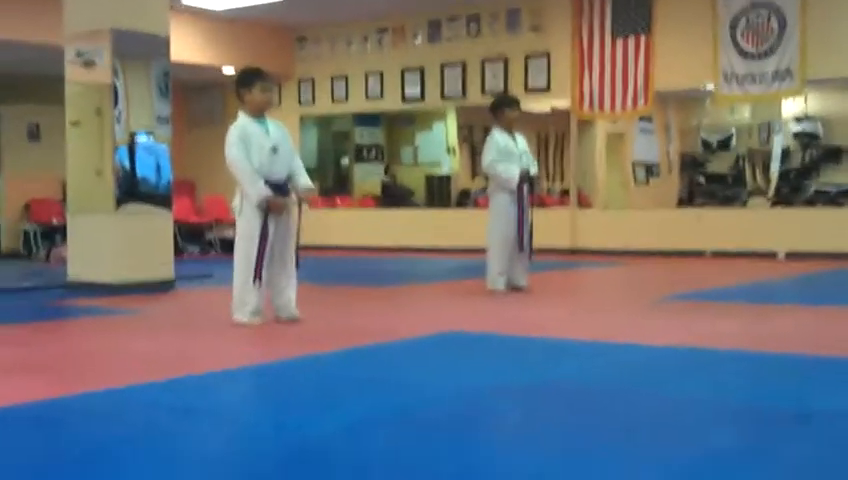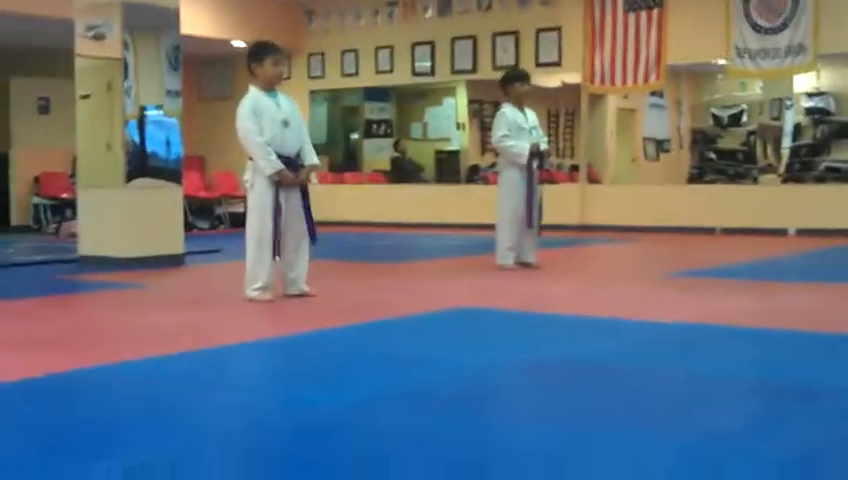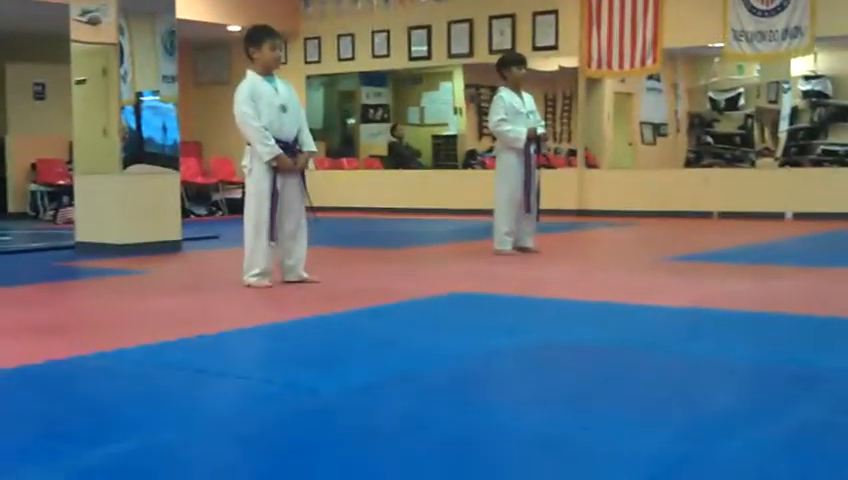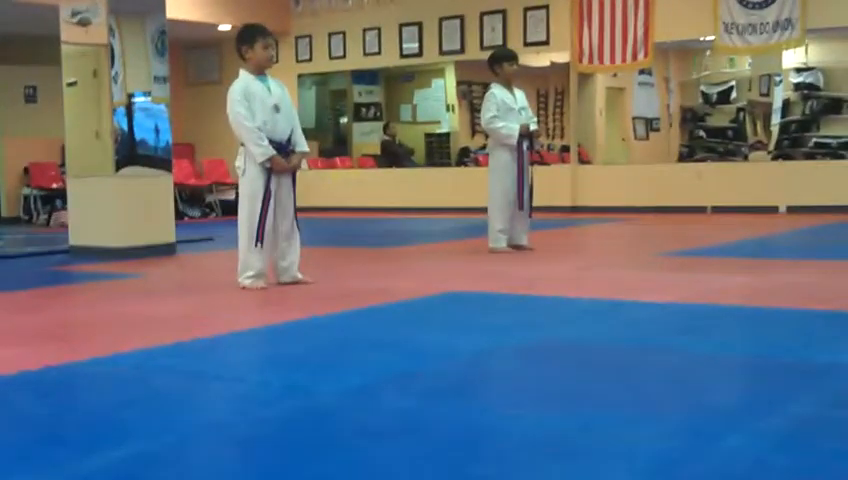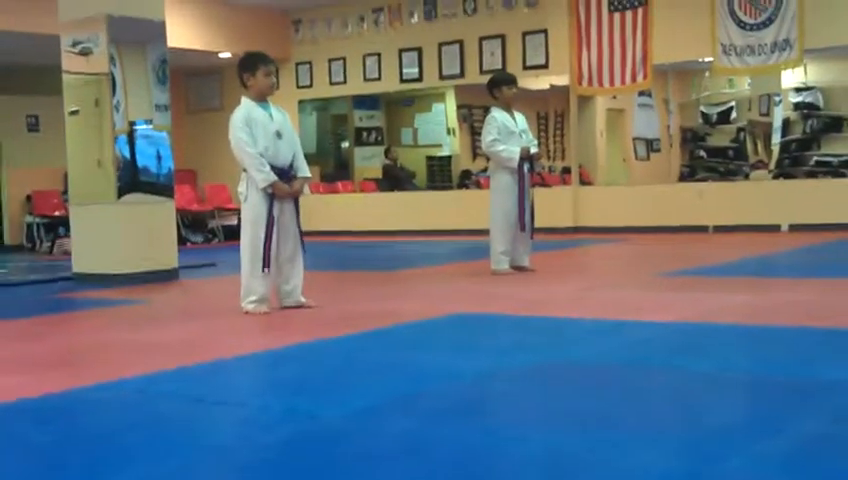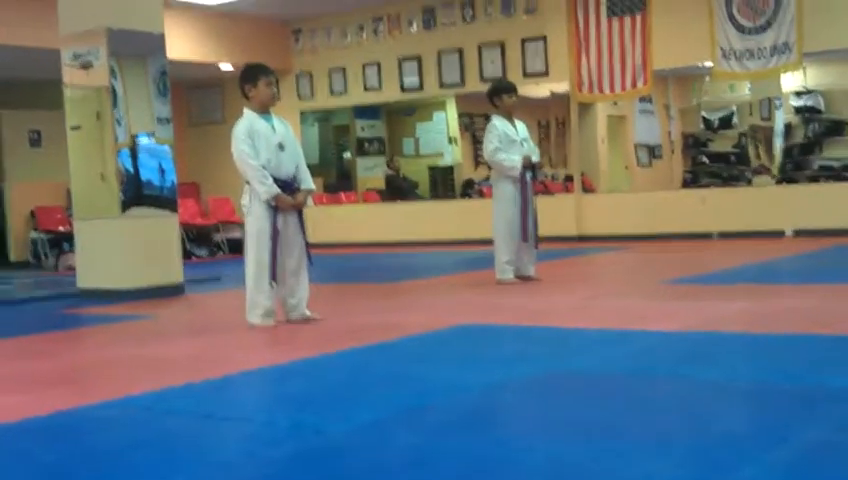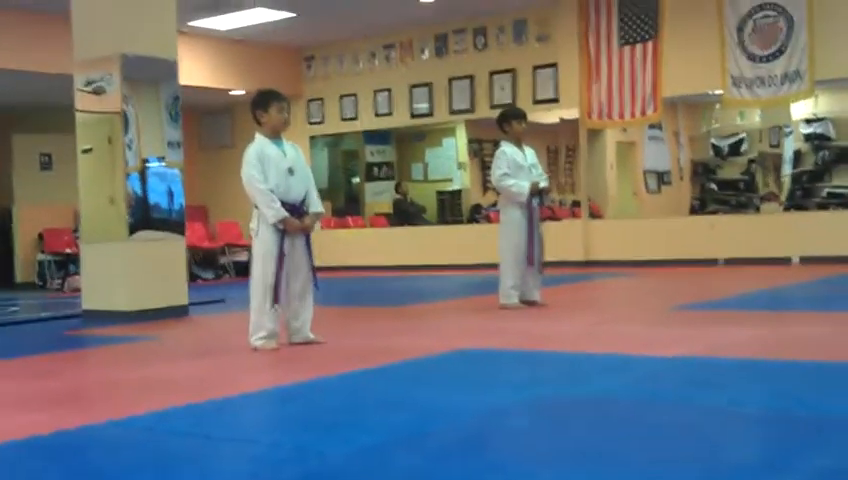
dt=0.2s
person 1, frame 1
left shoulder: (278, 128)
right shoulder: (238, 130)
left elbow: (292, 159)
right elbow: (241, 168)
left wrist: (304, 186)
right wrist: (267, 197)
left hip: (283, 200)
right hip: (254, 203)
left knee: (284, 258)
right knee: (251, 257)
left ankle: (285, 310)
right ankle: (246, 311)
person 1, frame 2
left shoulder: (288, 102)
right shoulder: (249, 104)
left elbow: (302, 135)
right elbow: (254, 142)
left wrist: (308, 165)
right wrist: (278, 171)
left hip: (294, 175)
right hip: (265, 176)
left knee: (296, 231)
right knee: (262, 231)
left ankle: (295, 284)
right ankle: (257, 286)
person 1, frame 3
left shoulder: (286, 87)
right shoulder: (247, 88)
left elbow: (300, 120)
right elbow: (251, 127)
left wrist: (306, 151)
right wrist: (277, 156)
left hip: (292, 160)
right hip: (263, 161)
left knee: (294, 217)
right knee: (260, 217)
left ankle: (294, 270)
right ankle: (256, 273)
person 1, frame 4
left shoulder: (278, 87)
right shoulder: (240, 88)
left elbow: (292, 120)
right elbow: (245, 127)
left wrist: (298, 152)
right wrist: (271, 157)
left hip: (285, 160)
right hip: (257, 162)
left knee: (286, 218)
right knee: (255, 218)
left ankle: (288, 271)
right ankle: (251, 274)
person 1, frame 5
left shoulder: (280, 113)
right shoulder: (242, 115)
left elbow: (294, 146)
right elbow: (247, 153)
left wrist: (300, 177)
right wrist: (272, 182)
left hip: (287, 185)
right hip: (259, 187)
left knee: (290, 242)
right knee: (257, 243)
left ankle: (291, 295)
right ankle: (254, 299)
person 1, frame 6
left shoulder: (283, 125)
right shoulder: (244, 127)
left elbow: (298, 158)
right elbow: (249, 166)
left wrist: (304, 189)
right wrist: (276, 195)
left hip: (291, 198)
right hip: (263, 200)
left knee: (295, 255)
right knee: (262, 256)
left ankle: (297, 309)
right ankle: (260, 313)
person 1, frame 7
left shoulder: (294, 149)
right shoulder: (255, 151)
left elbow: (308, 182)
right elbow: (258, 189)
left wrist: (313, 213)
right wrist: (283, 218)
left hip: (299, 222)
right hip: (271, 223)
left knee: (301, 278)
right knee: (267, 279)
left ankle: (300, 331)
right ankle: (262, 335)
person 2, frame 1
left shoulder: (521, 139)
right shoulder: (494, 139)
left elbow: (530, 163)
right elbow: (489, 165)
left wrist: (532, 174)
right wrist: (516, 175)
left hip: (520, 194)
right hip: (503, 193)
left knee: (521, 237)
right knee: (501, 238)
left ankle: (517, 279)
right ankle: (497, 282)
person 2, frame 2
left shoulder: (531, 114)
right shoulder: (504, 114)
left elbow: (540, 138)
right elbow: (499, 141)
left wrist: (542, 149)
right wrist: (526, 150)
left hip: (530, 169)
right hip: (512, 169)
left knee: (531, 212)
right knee: (511, 213)
left ankle: (526, 256)
right ankle: (506, 258)
person 2, frame 3
left shoulder: (528, 98)
right shoulder: (501, 98)
left elbow: (538, 122)
right elbow: (496, 125)
left wrist: (539, 133)
right wrist: (524, 134)
left hip: (528, 153)
right hip: (510, 153)
left knee: (529, 197)
right knee: (509, 198)
left ankle: (524, 241)
right ankle: (503, 243)
person 2, frame 4
left shoulder: (520, 94)
right shoulder: (493, 94)
left elbow: (530, 118)
right elbow: (488, 122)
left wrist: (532, 129)
right wrist: (516, 130)
left hip: (521, 150)
right hip: (502, 150)
left knee: (522, 195)
right knee: (502, 195)
left ankle: (518, 238)
right ankle: (498, 241)
person 2, frame 5
left shoulder: (520, 117)
right shoulder: (494, 118)
left elbow: (530, 141)
right elbow: (489, 146)
left wrist: (533, 152)
right wrist: (517, 153)
left hip: (521, 172)
right hip: (504, 173)
left knee: (524, 216)
right knee: (504, 217)
left ankle: (520, 259)
right ankle: (500, 262)
person 2, frame 6
left shoulder: (521, 125)
right shoulder: (495, 126)
left elbow: (532, 149)
right elbow: (492, 155)
left wrist: (534, 161)
right wrist: (519, 162)
left hip: (524, 181)
right hip: (506, 181)
left knee: (527, 225)
right knee: (507, 226)
left ankle: (525, 269)
right ankle: (505, 272)
person 2, frame 7
left shoulder: (530, 152)
right shoulder: (503, 152)
left elbow: (540, 175)
right elbow: (499, 180)
left wrist: (542, 186)
right wrist: (526, 188)
left hip: (531, 206)
right hip: (513, 207)
left knee: (532, 250)
right knee: (513, 251)
left ankle: (530, 294)
right ankle: (509, 297)
